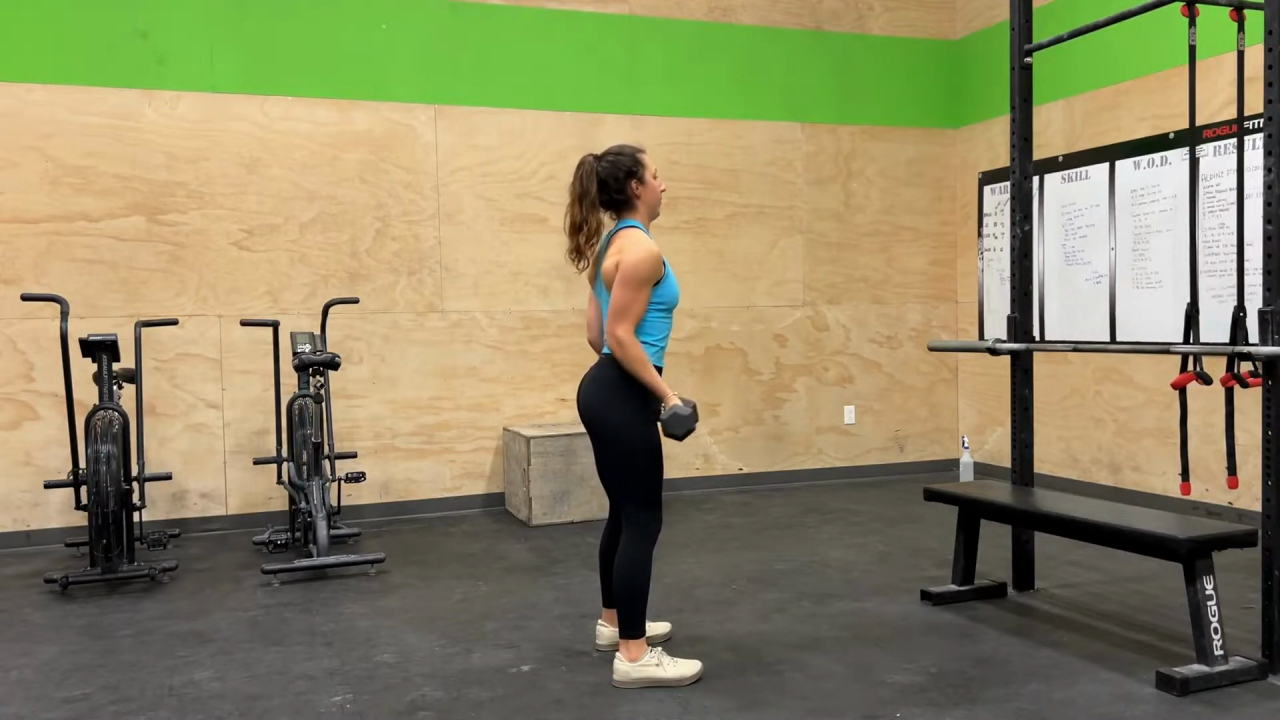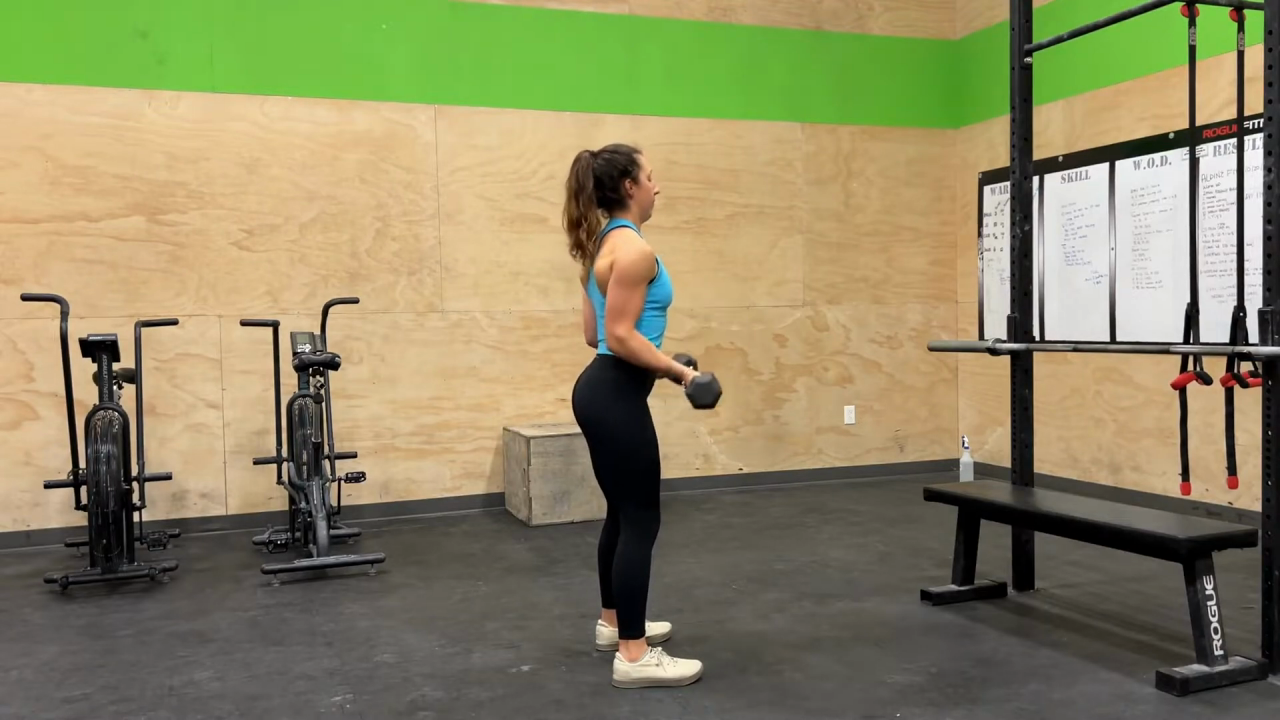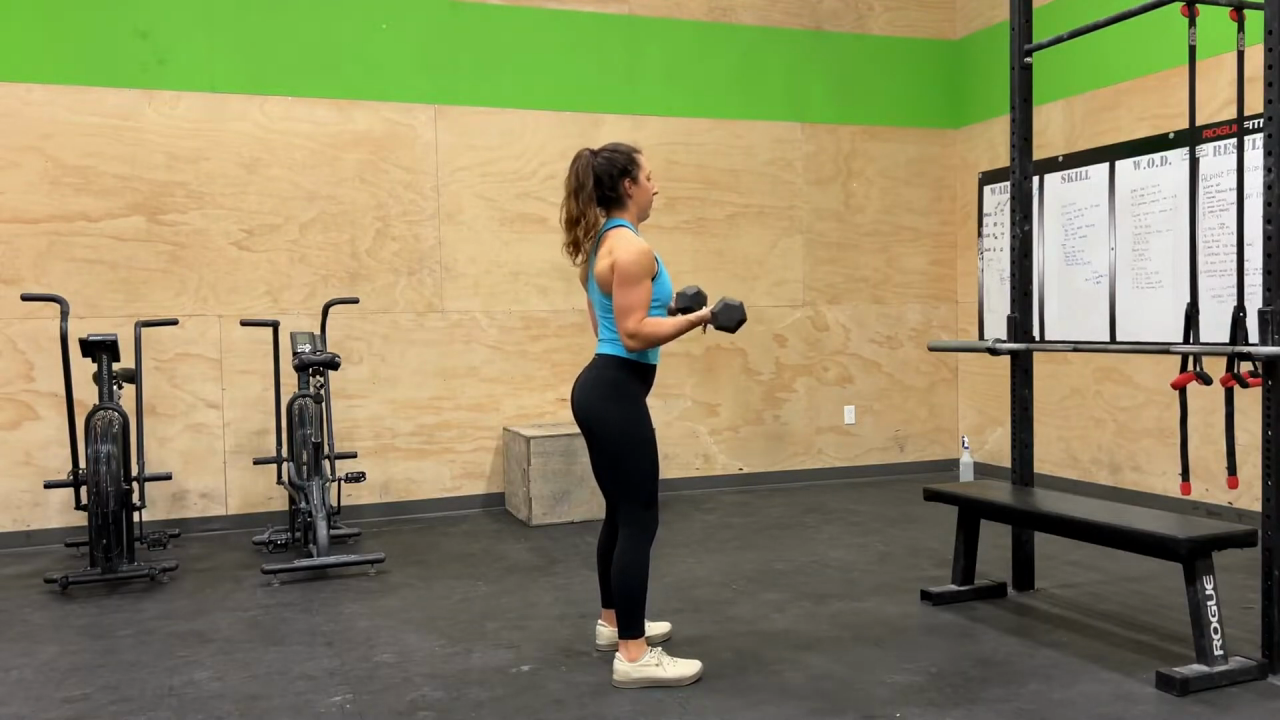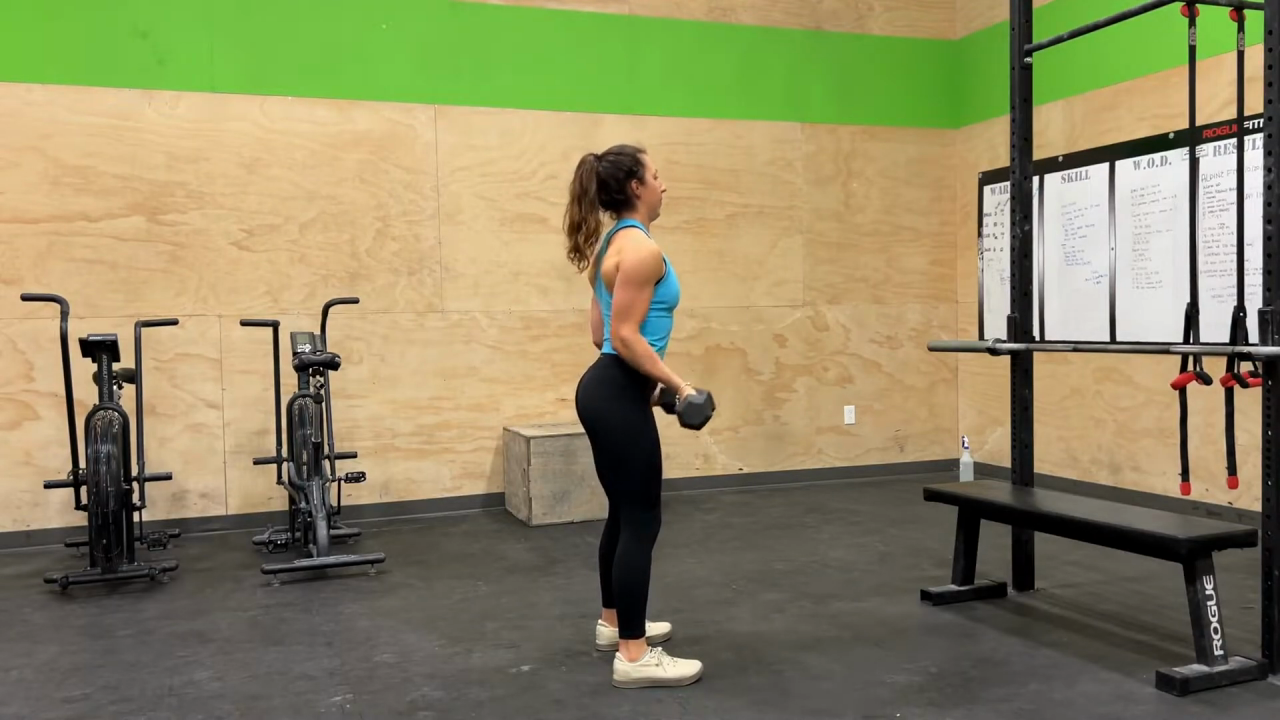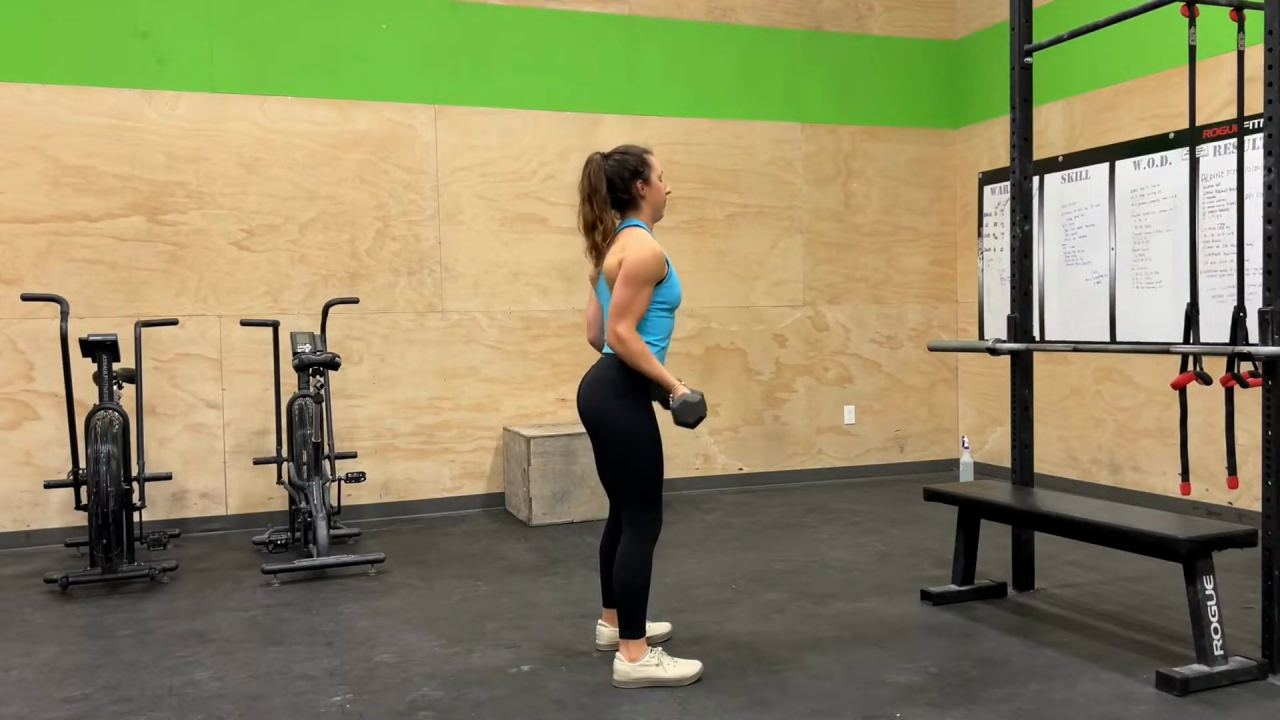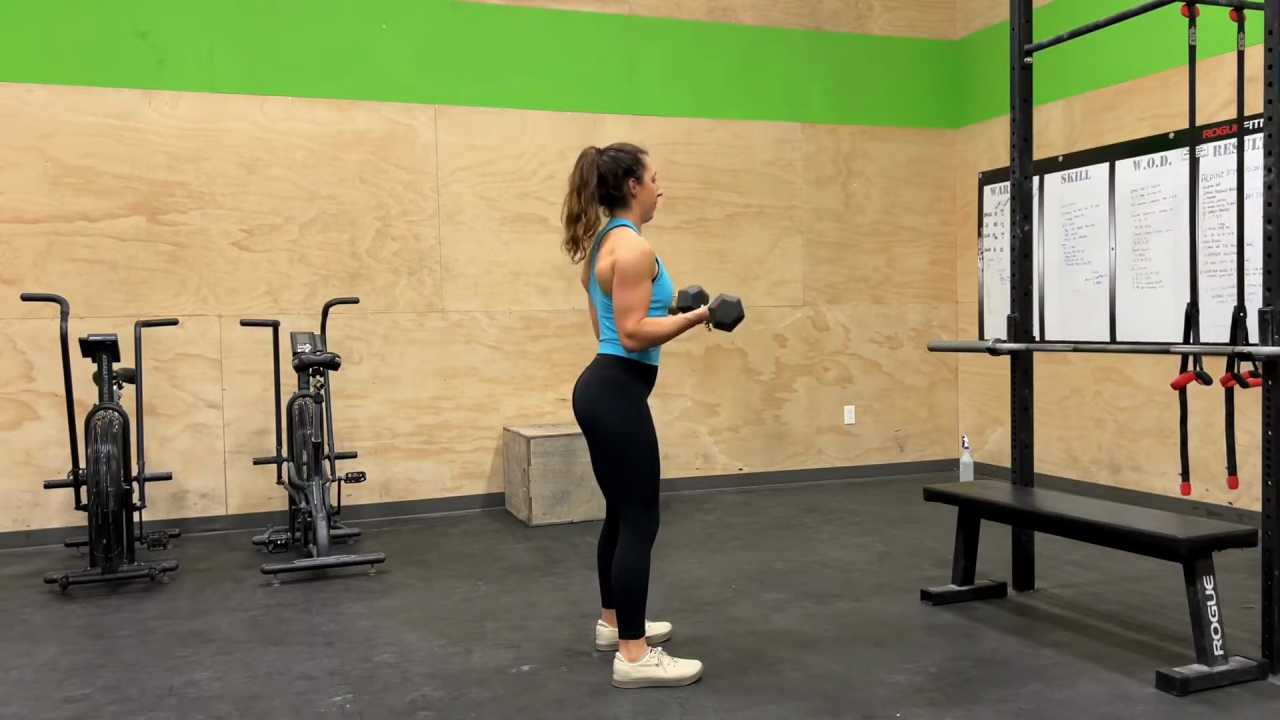
dt=0.4s
person 1, frame 1
left shoulder: (611, 245)
right shoulder: (641, 249)
right elbow: (621, 337)
right wrist: (665, 393)
left hip: (603, 389)
right hip: (621, 398)
left knee: (624, 513)
right knee: (642, 521)
left ankle: (613, 622)
right ankle: (634, 655)
person 1, frame 2
left shoulder: (604, 244)
right shoulder: (633, 249)
right elbow: (621, 336)
left wrist: (660, 362)
right wrist: (677, 371)
left hip: (599, 389)
right hip: (617, 396)
left knee: (622, 513)
right knee: (640, 521)
left ankle: (613, 622)
right ankle: (634, 655)
person 1, frame 3
left shoulder: (601, 244)
right shoulder: (631, 247)
right elbow: (635, 334)
left wrist: (671, 314)
right wrist: (698, 318)
left hip: (599, 387)
right hip: (617, 393)
left knee: (621, 513)
right knee: (638, 520)
left ankle: (613, 622)
right ankle: (633, 656)
person 1, frame 4
left shoulder: (612, 244)
right shoulder: (640, 248)
right elbow: (625, 337)
left wrist: (656, 376)
right wrist: (676, 383)
left hip: (603, 388)
right hip: (620, 397)
left knee: (623, 514)
right knee: (641, 521)
left ankle: (613, 622)
right ankle: (634, 655)
person 1, frame 5
left shoulder: (616, 244)
right shoulder: (644, 248)
right elbow: (621, 334)
right wrist: (669, 382)
left hip: (604, 389)
right hip: (622, 397)
left knee: (623, 514)
right knee: (642, 521)
left ankle: (614, 621)
right ankle: (634, 656)
person 1, frame 6
left shoulder: (603, 243)
right shoulder: (632, 247)
right elbow: (634, 333)
left wrist: (669, 309)
right wrist: (698, 316)
left hip: (601, 387)
right hip: (618, 393)
left knee: (621, 513)
right knee: (639, 520)
left ankle: (613, 622)
right ankle: (633, 655)
